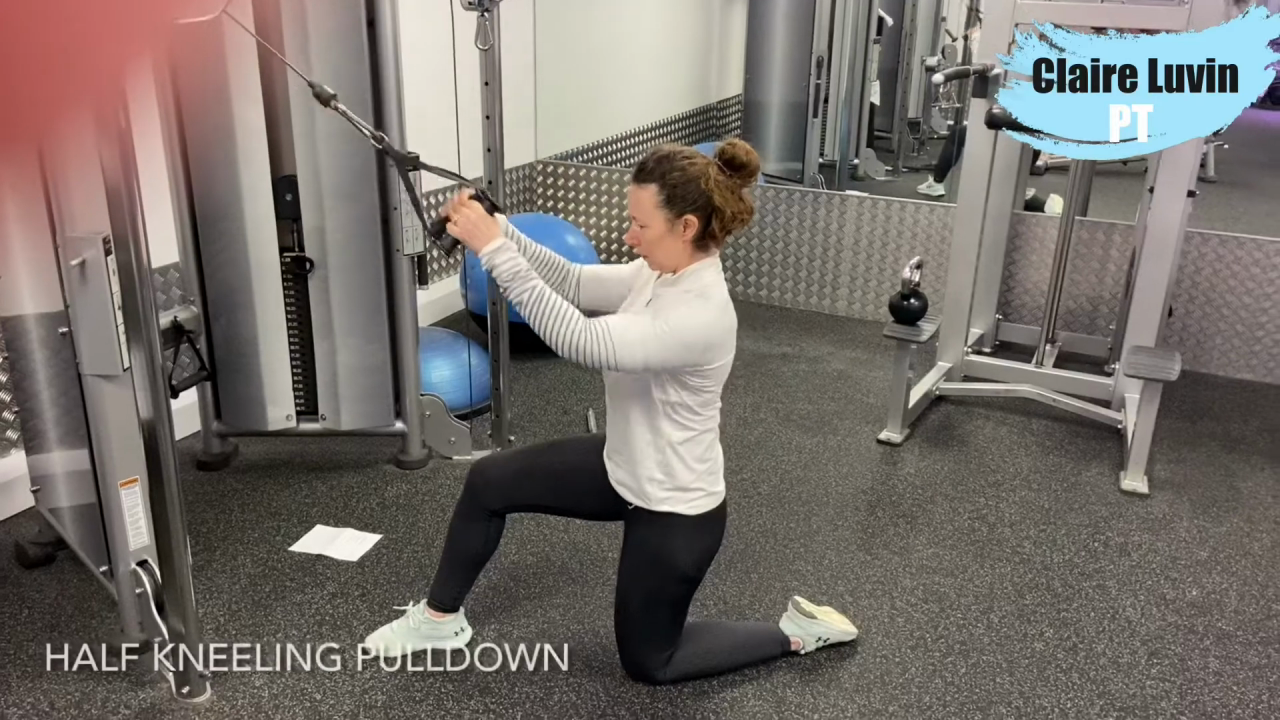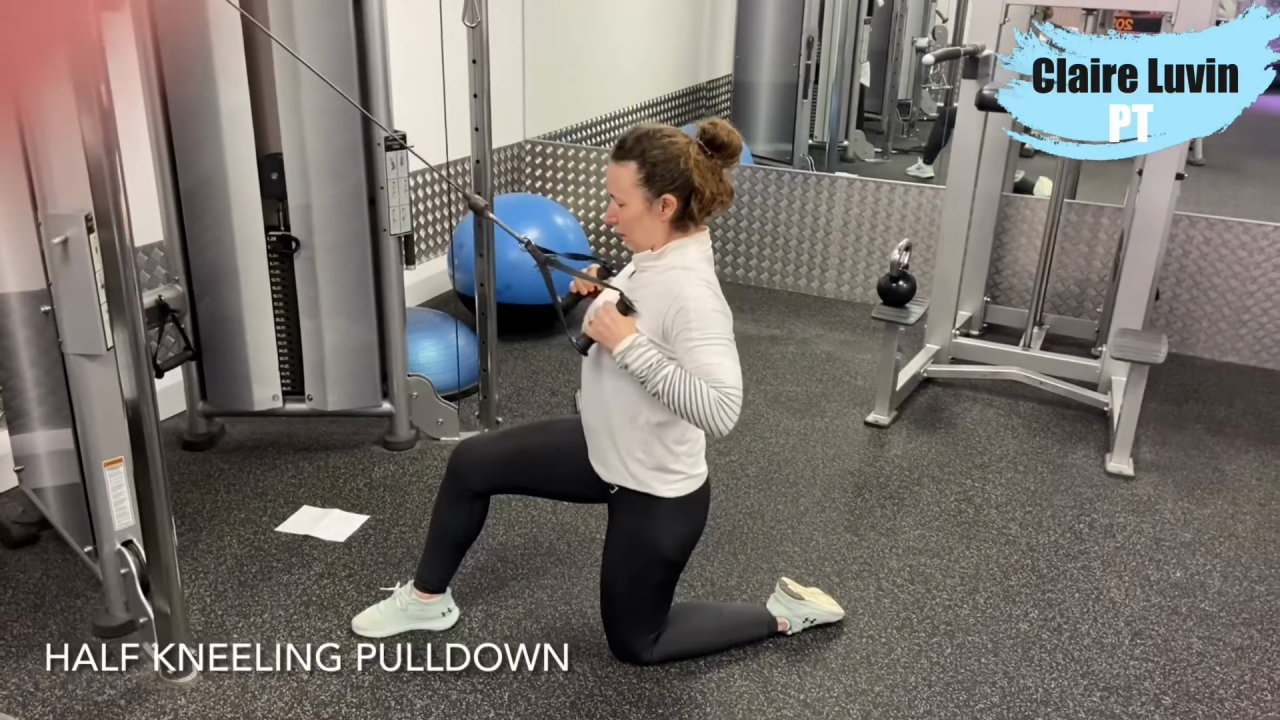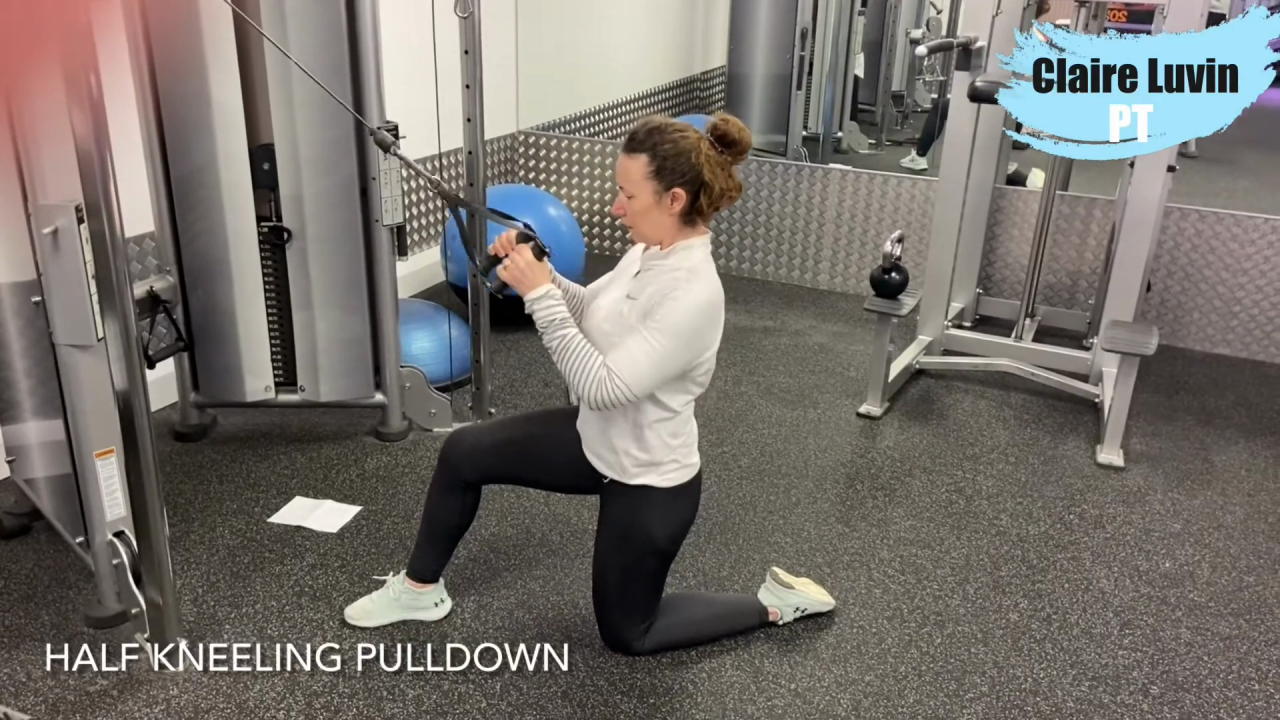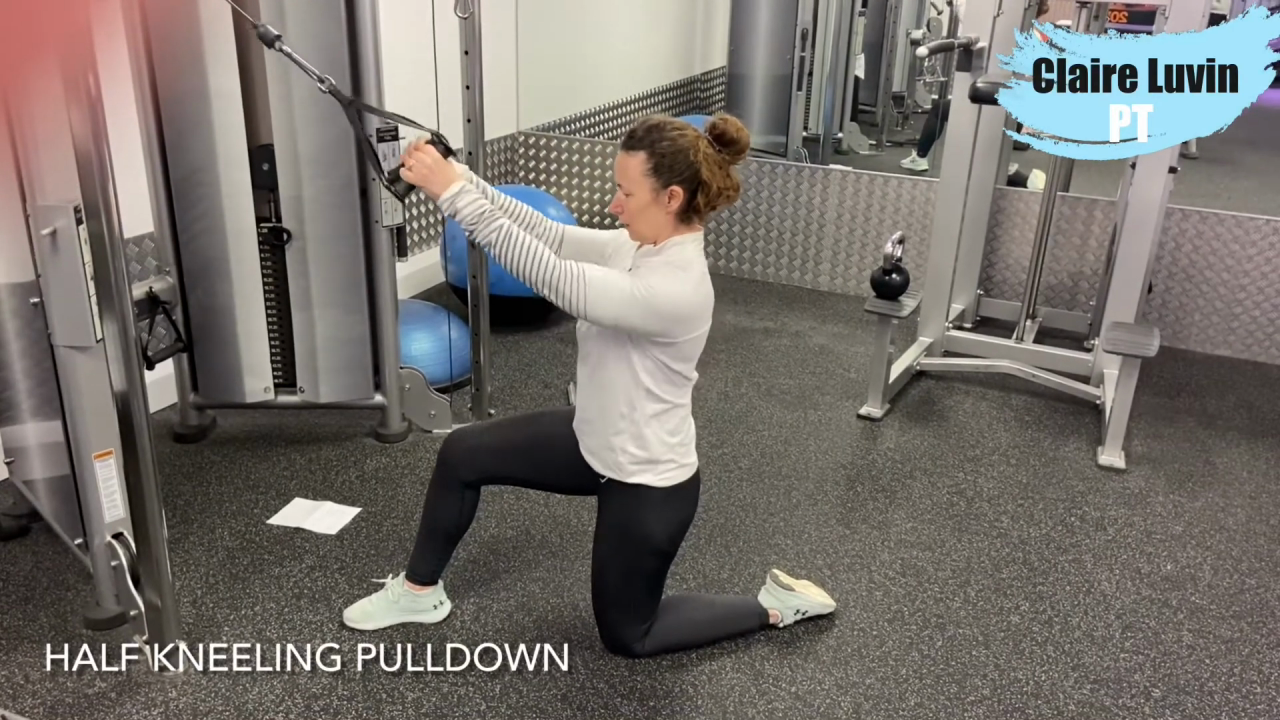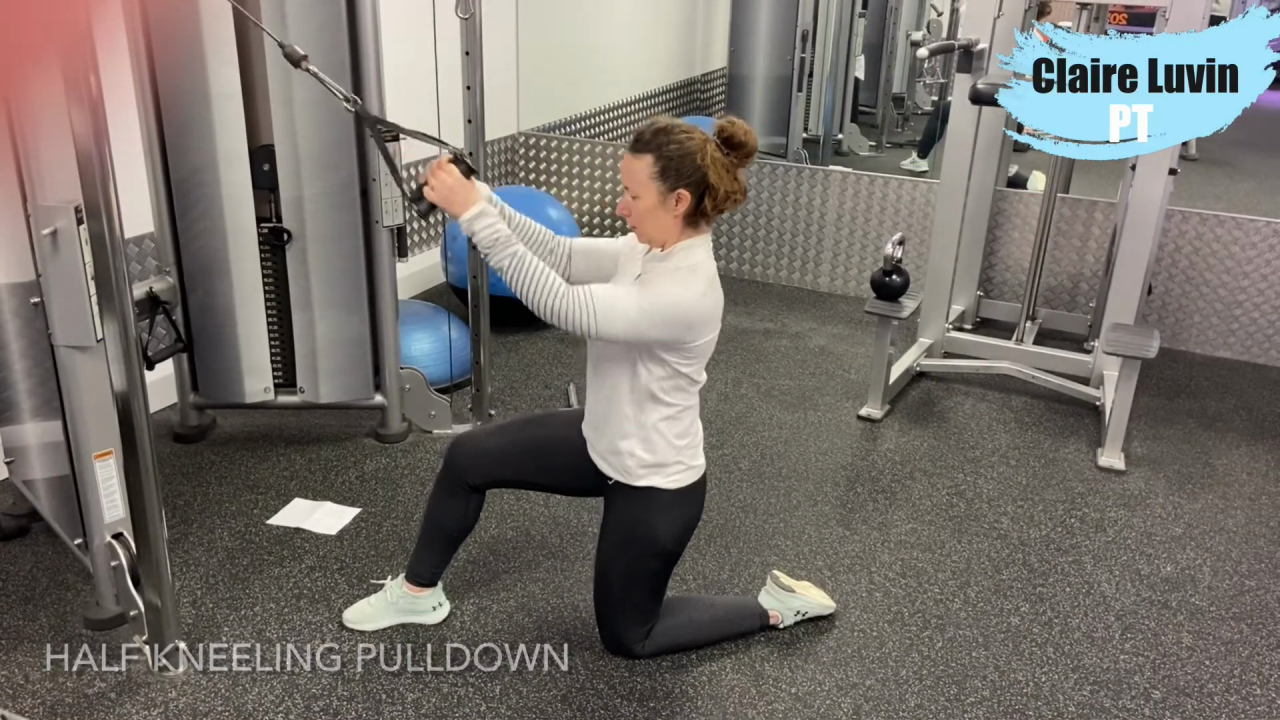
dt=1s
person 1, frame 1
left shoulder: (701, 314)
right shoulder: (666, 271)
left elbow: (577, 339)
right elbow: (576, 284)
left wrist: (499, 257)
right wrist: (500, 237)
left hip: (676, 508)
right hip: (627, 466)
left knee: (648, 660)
right knee: (489, 480)
left ankle: (799, 631)
right ankle: (441, 617)
person 1, frame 2
left shoulder: (691, 291)
right shoulder: (658, 255)
left elbow: (720, 410)
left wrist: (629, 344)
right wrist: (604, 292)
left hip: (658, 490)
right hip: (605, 447)
left knee: (635, 641)
right knee: (471, 463)
left ankle: (784, 612)
right ankle: (427, 598)
person 1, frame 3
left shoulder: (692, 295)
right shoulder: (652, 252)
left elbow: (598, 385)
right elbow: (589, 312)
left wrist: (536, 292)
right wrist: (540, 276)
left hip: (649, 481)
right hip: (600, 441)
left knee: (626, 632)
right knee: (463, 454)
left ankle: (776, 604)
right ankle: (420, 589)
person 1, frame 4
left shoulder: (676, 289)
right shoulder: (645, 244)
left elbow: (551, 275)
right elbow: (550, 235)
left wrist: (455, 195)
right wrist: (458, 175)
left hip: (648, 482)
right hip: (596, 440)
left knee: (626, 634)
right knee: (462, 454)
left ankle: (776, 606)
right ankle: (418, 591)
person 1, frame 5
left shoulder: (686, 293)
right shoulder: (655, 247)
left elbow: (560, 305)
right elbow: (561, 256)
left wrist: (475, 215)
right wrist: (478, 200)
left hip: (655, 483)
right hip: (604, 440)
left knee: (626, 635)
right knee: (468, 456)
left ankle: (776, 607)
right ankle: (418, 592)
